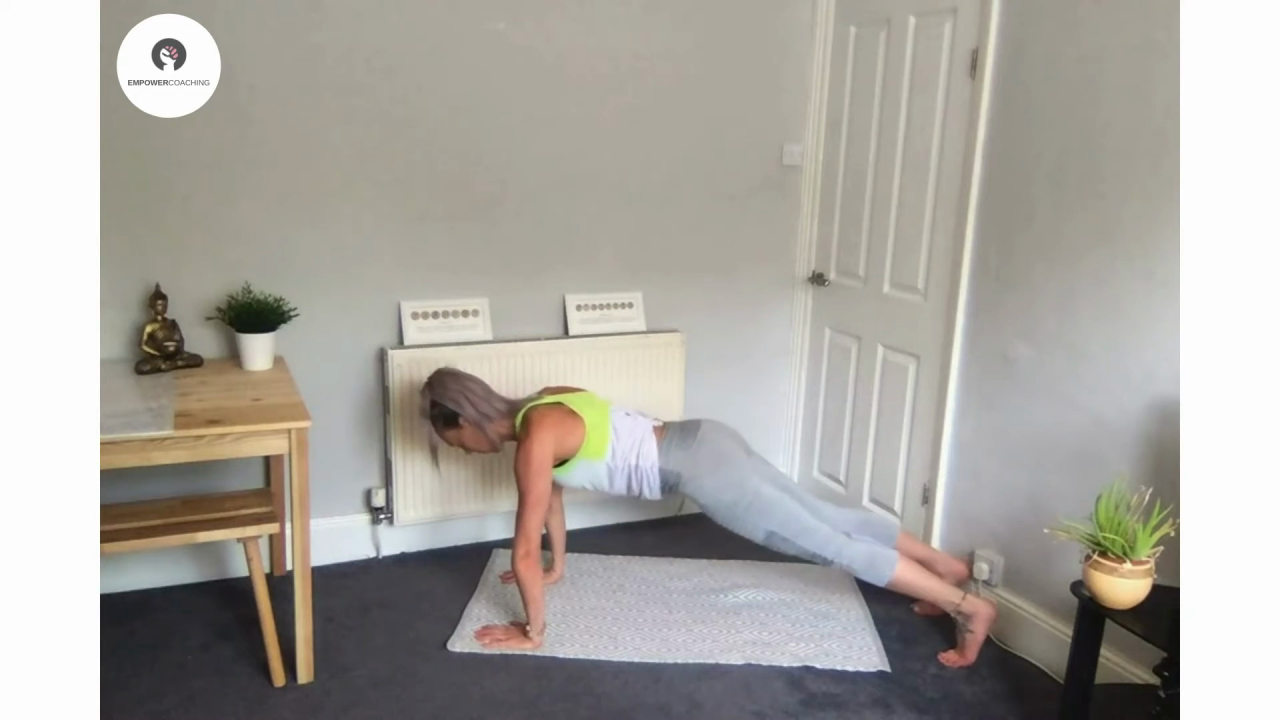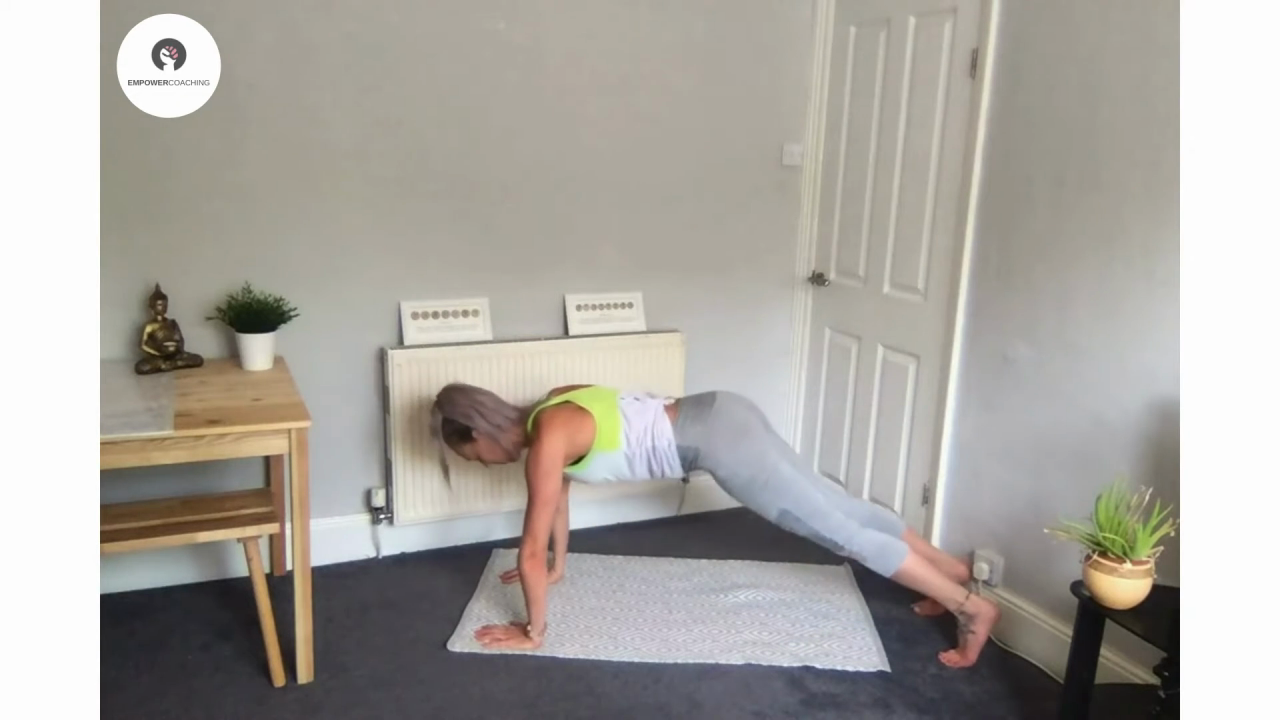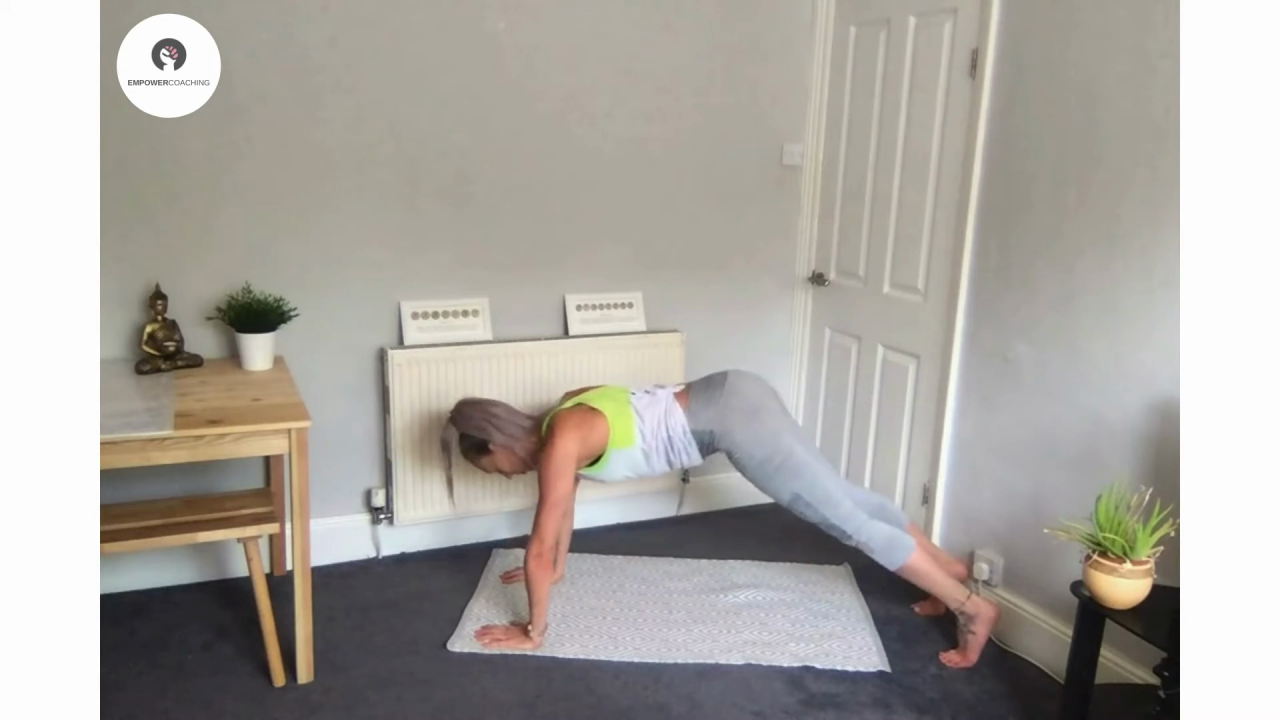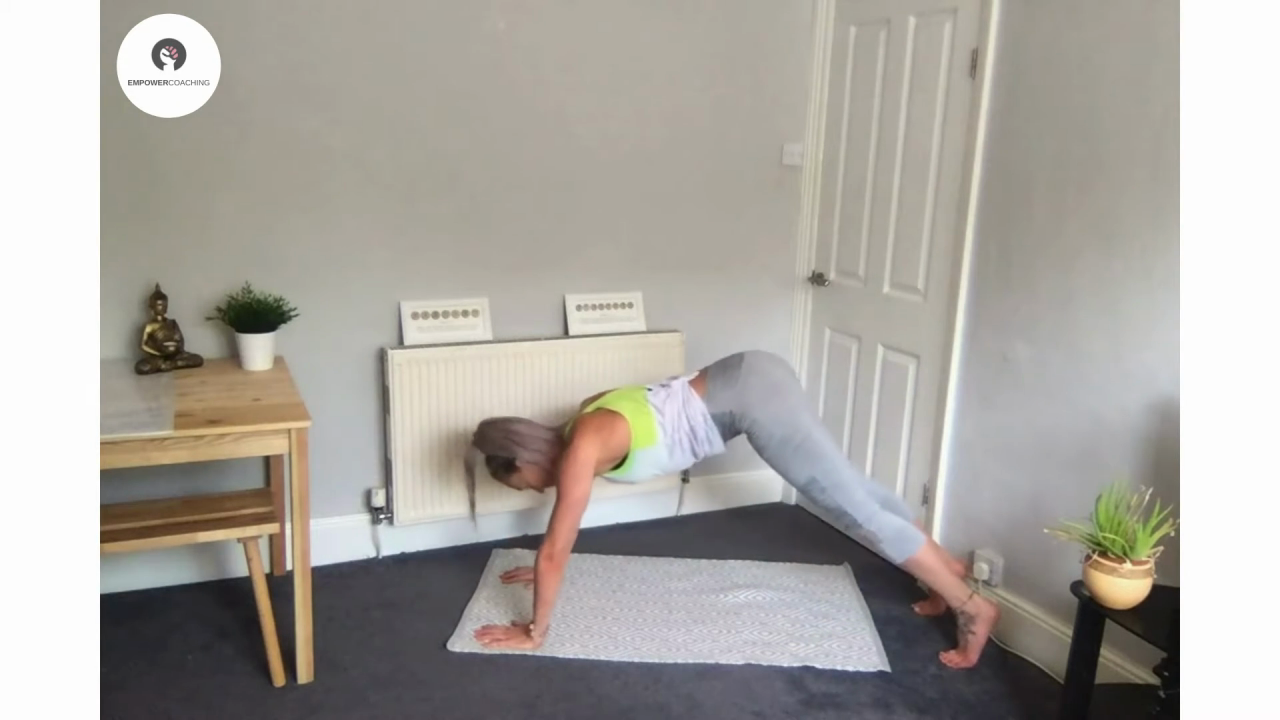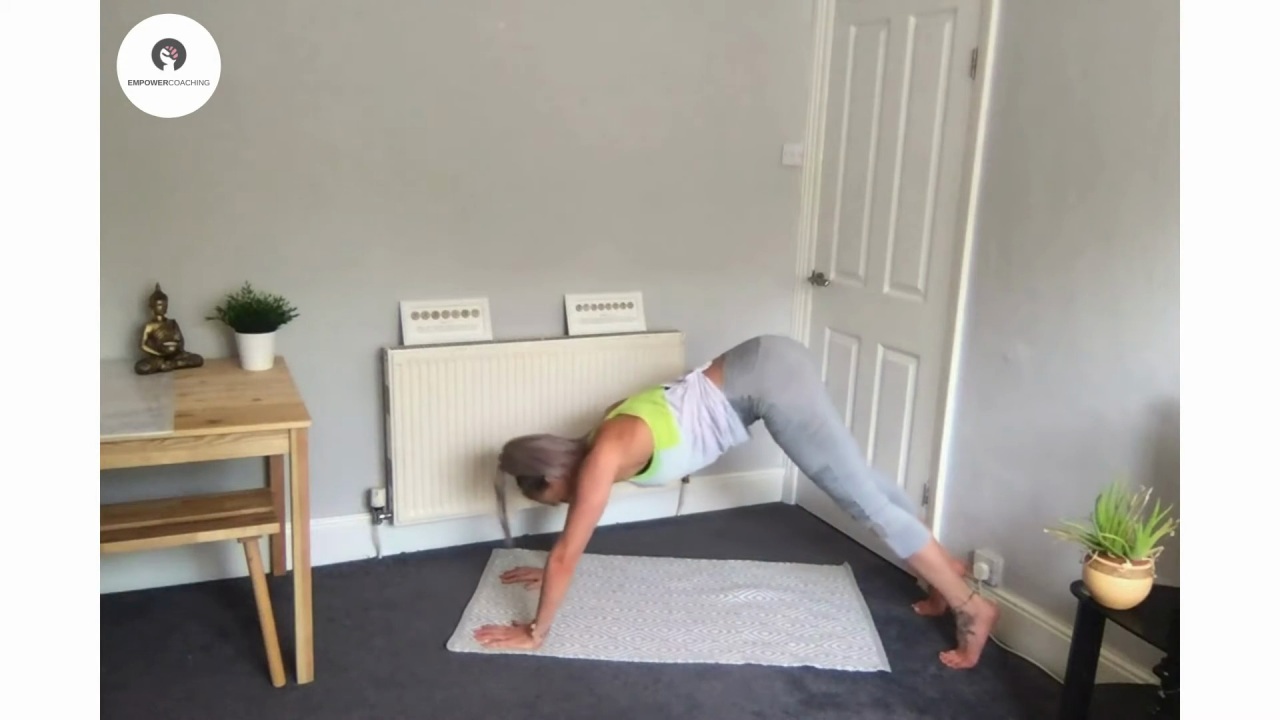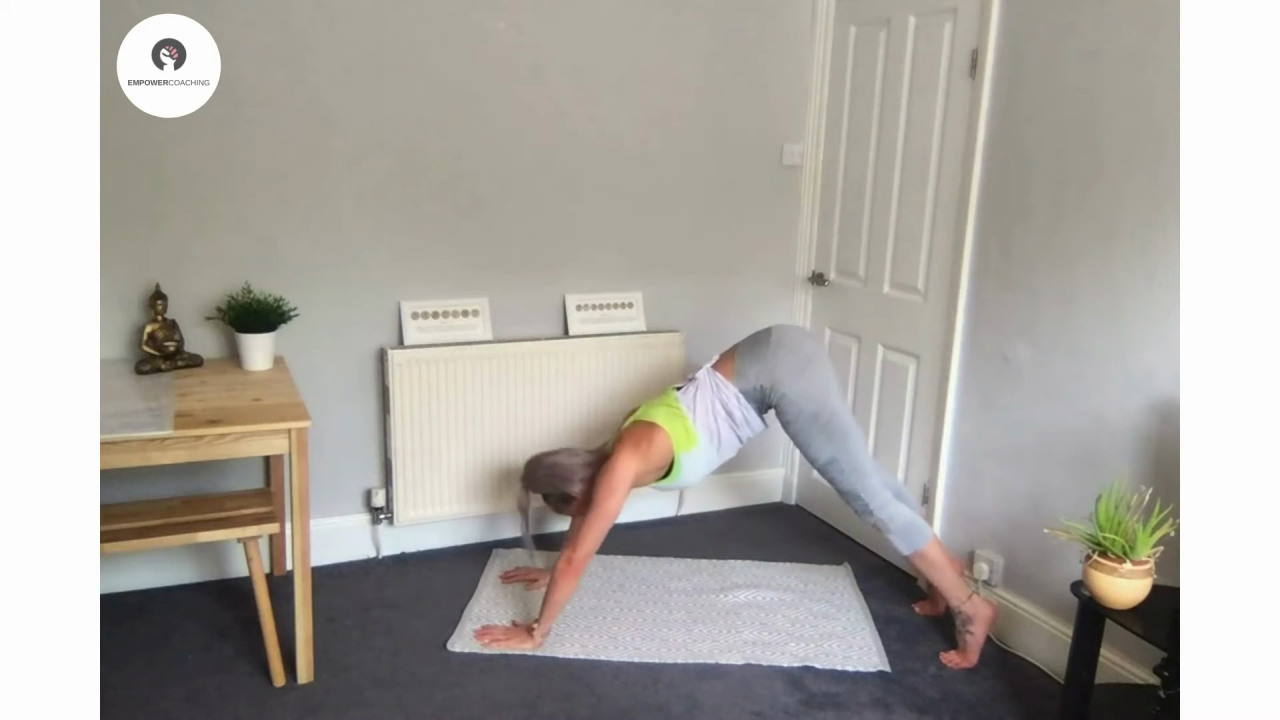
dt=0.3s
person 1, frame 1
left shoulder: (533, 440)
right shoulder: (542, 406)
left elbow: (524, 548)
right elbow: (553, 492)
left wrist: (533, 630)
right wrist: (556, 567)
left hip: (703, 468)
right hip: (705, 443)
left knee: (833, 546)
right knee: (829, 517)
left ankle: (969, 607)
right ankle: (947, 567)
person 1, frame 2
left shoulder: (545, 439)
right shoulder: (550, 410)
left elbow: (530, 548)
right elbow: (559, 491)
left wrist: (533, 630)
right wrist: (557, 567)
left hip: (716, 438)
right hip: (719, 416)
left knee: (840, 530)
right knee: (837, 506)
left ankle: (971, 608)
right ankle: (950, 569)
person 1, frame 3
left shoulder: (559, 444)
right shoulder: (563, 420)
left elbow: (539, 548)
right elbow: (565, 499)
left wrist: (534, 631)
right wrist: (554, 569)
left hip: (735, 415)
right hip: (732, 396)
left knee: (849, 520)
right knee: (847, 498)
left ankle: (972, 608)
right ankle: (948, 568)
person 1, frame 4
left shoulder: (580, 450)
right shoulder: (579, 429)
left elbow: (552, 553)
left wrist: (534, 633)
right wrist: (547, 568)
left hip: (750, 396)
right hip: (748, 379)
left knee: (857, 508)
right knee: (856, 490)
left ankle: (972, 607)
right ankle: (948, 568)
person 1, frame 5
left shoulder: (602, 459)
right shoulder: (600, 445)
left elbow: (565, 556)
left wrist: (535, 632)
right wrist: (551, 569)
left hip: (771, 380)
right hip: (767, 365)
left knee: (867, 502)
right knee: (865, 486)
left ankle: (972, 607)
right ankle: (947, 570)
person 1, frame 6
left shoulder: (623, 465)
right shoulder: (611, 459)
left elbow: (575, 560)
left wrist: (536, 632)
right wrist: (553, 570)
left hip: (781, 367)
right hip: (775, 356)
left knee: (870, 497)
right knee: (868, 481)
left ankle: (970, 608)
right ankle: (948, 573)
